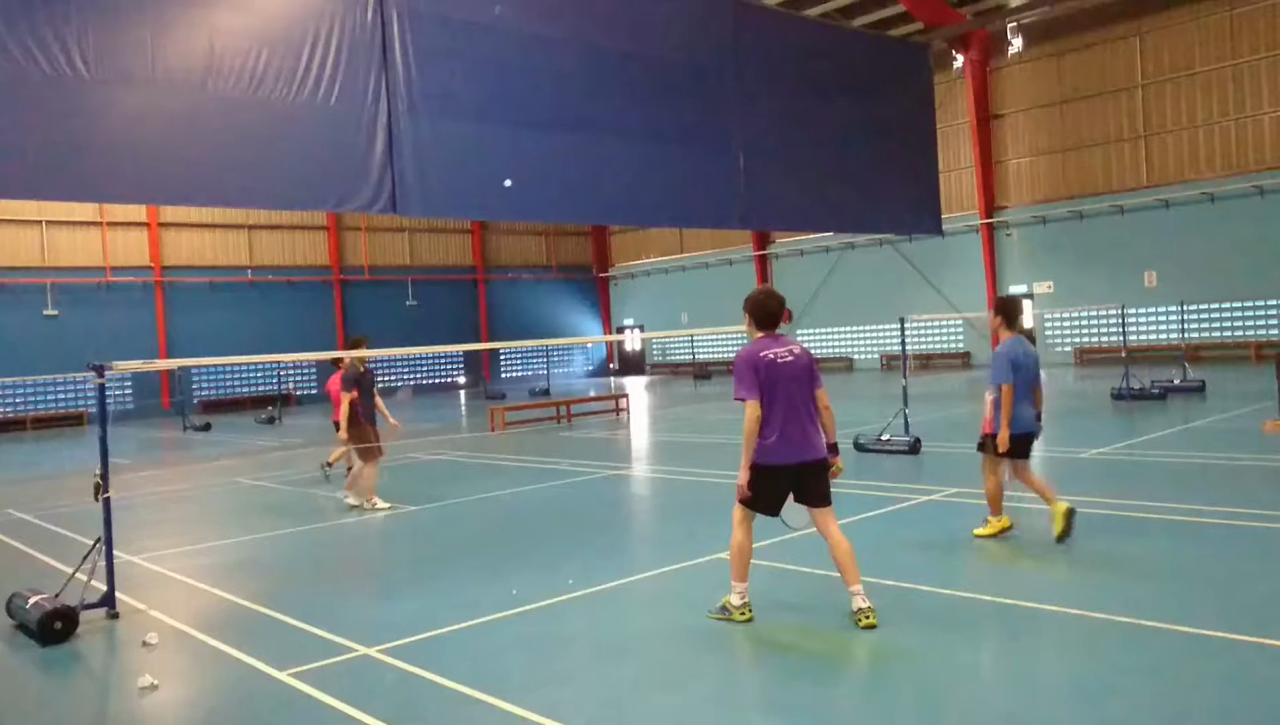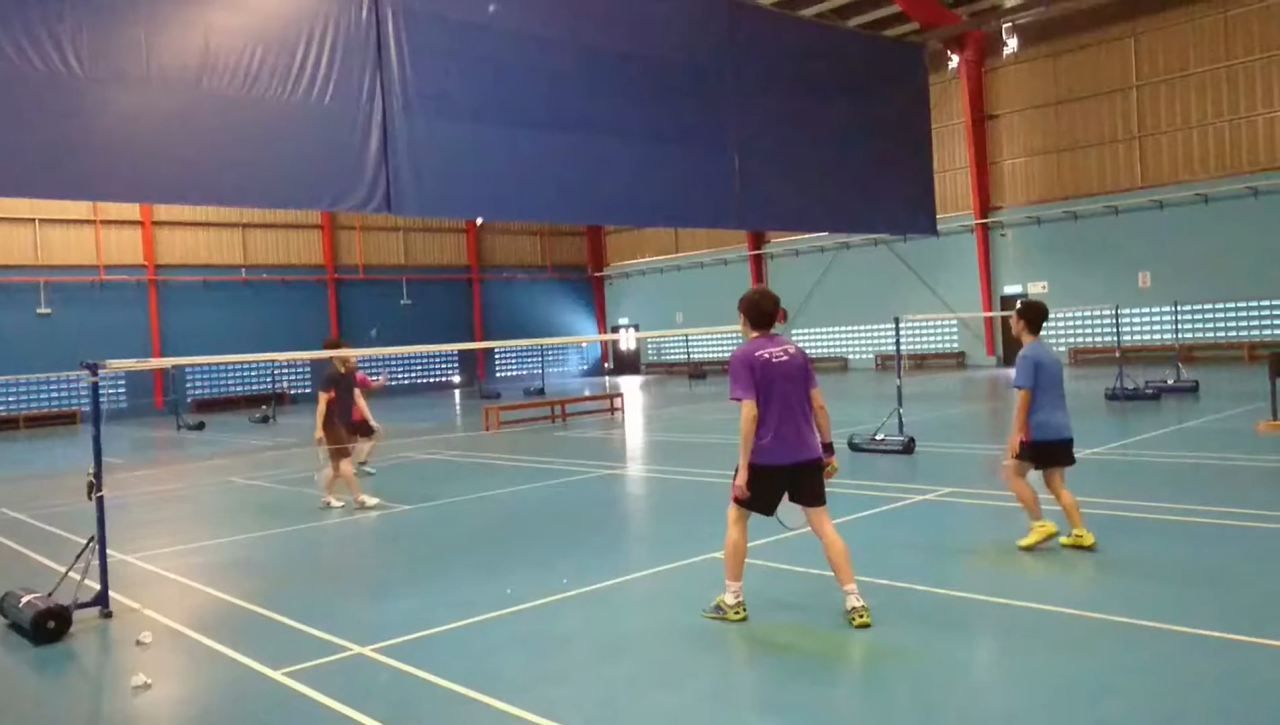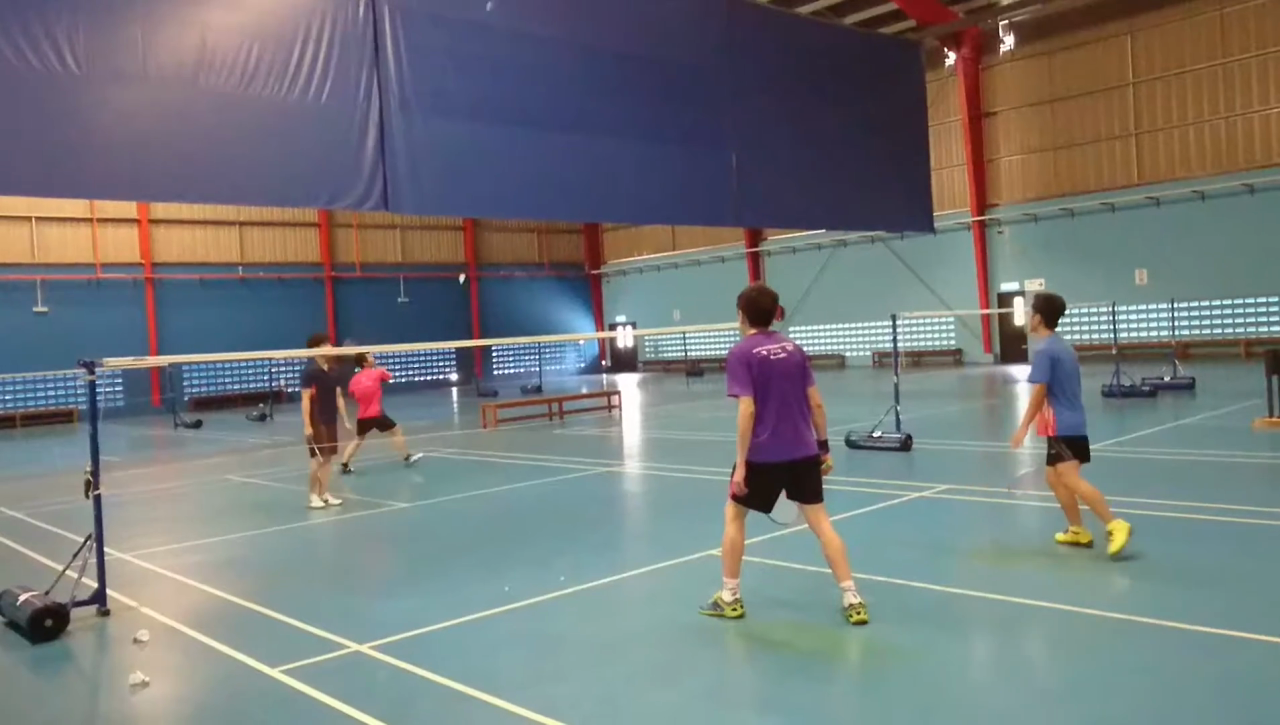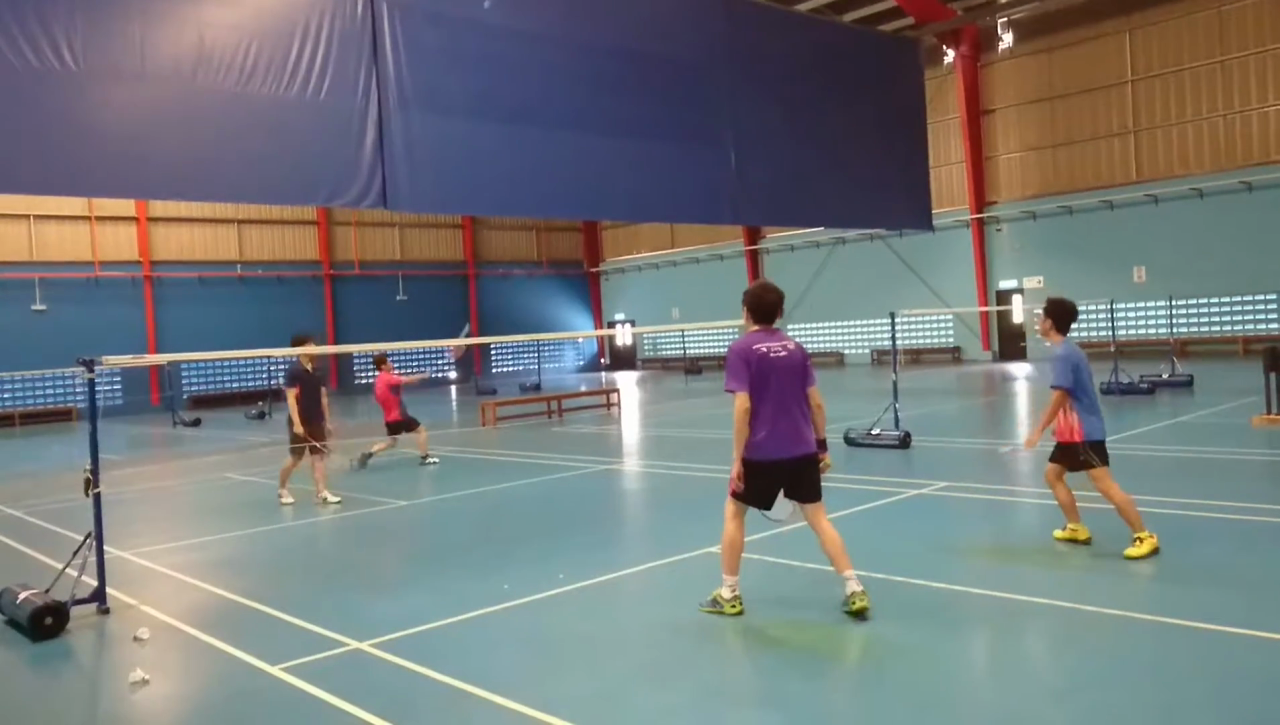
dt=0.2s
person 1, frame 1
left shoulder: (748, 357)
right shoulder: (801, 352)
left elbow: (754, 414)
right elbow: (824, 405)
left wrist: (744, 466)
right wrist: (833, 450)
left hip: (770, 458)
right hip: (811, 455)
left knee: (742, 518)
right knee: (828, 525)
left ankle: (738, 601)
right ankle: (861, 604)
person 1, frame 2
left shoulder: (743, 356)
right shoulder: (796, 351)
left elbow: (750, 414)
right elbow: (819, 405)
left wrist: (743, 466)
right wrist: (828, 449)
left hip: (766, 458)
right hip: (806, 455)
left knee: (736, 518)
right knee: (823, 525)
left ankle: (733, 600)
right ankle: (855, 603)
person 1, frame 3
left shoulder: (741, 353)
right shoulder: (794, 349)
left elbow: (747, 411)
right elbow: (816, 404)
left wrist: (741, 464)
right wrist: (823, 447)
left hip: (763, 455)
right hip: (803, 452)
left knee: (734, 515)
right knee: (820, 522)
left ankle: (730, 598)
right ankle: (852, 600)
person 1, frame 4
left shoulder: (740, 349)
right shoulder: (796, 348)
left elbow: (743, 407)
right elbow: (816, 403)
left wrist: (736, 459)
right wrist: (821, 446)
left hip: (762, 453)
right hip: (802, 450)
left knee: (734, 512)
right knee: (818, 519)
left ankle: (729, 595)
right ankle: (854, 590)
person 2, frame 1
left shoulder: (1003, 352)
right shoulder: (1028, 348)
left elbow: (1006, 390)
right elbow: (1036, 387)
left wrist: (1003, 428)
right wrist: (1037, 417)
left hip: (1003, 423)
right hip: (1027, 423)
left knee: (990, 470)
right knee: (1022, 470)
left ankle: (996, 521)
right ankle: (1058, 508)
person 2, frame 2
left shoulder: (1026, 355)
right shoulder: (1050, 354)
left elbow: (1025, 396)
left wrist: (1016, 432)
left hip: (1037, 431)
right hip: (1061, 430)
left knee: (1014, 475)
right knee: (1055, 483)
left ankle: (1041, 525)
right ankle: (1080, 533)
person 2, frame 3
left shoulder: (1044, 350)
right shoulder: (1064, 347)
left elbow: (1040, 392)
left wrist: (1024, 426)
left hip: (1061, 426)
right hip: (1074, 424)
left knee: (1070, 479)
right knee: (1054, 478)
left ankle: (1116, 526)
right ankle: (1077, 531)
person 2, frame 4
left shoulder: (1062, 354)
right shoulder: (1071, 350)
left elbow: (1059, 396)
left wrist: (1038, 430)
right wrist: (1055, 426)
left hip: (1083, 432)
right hip: (1075, 432)
left knee: (1105, 485)
right knee: (1052, 474)
left ankle: (1144, 536)
right ankle: (1076, 528)
